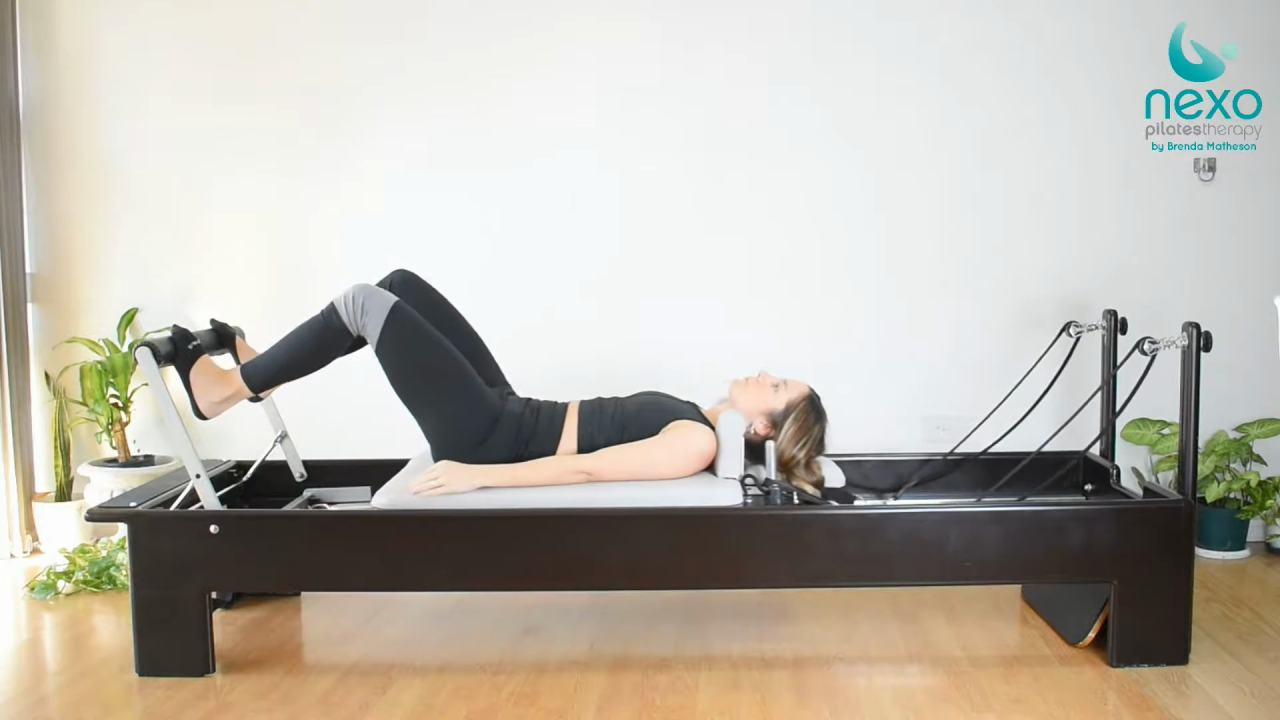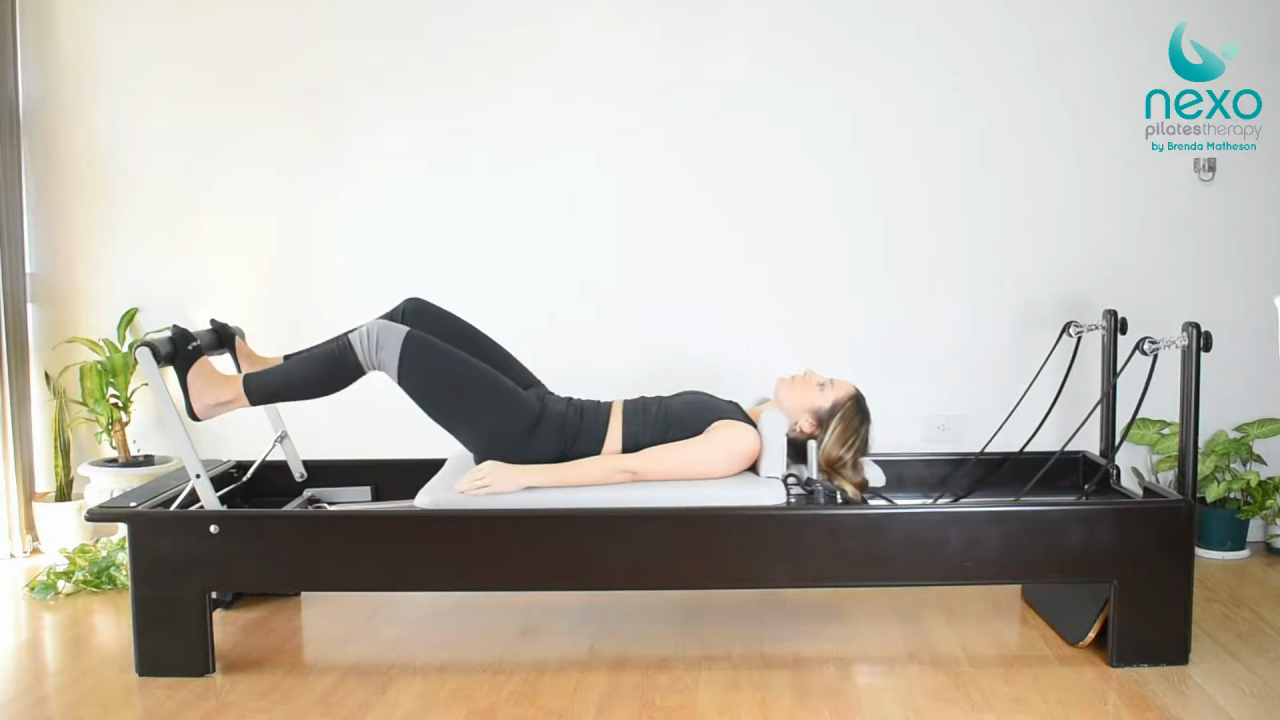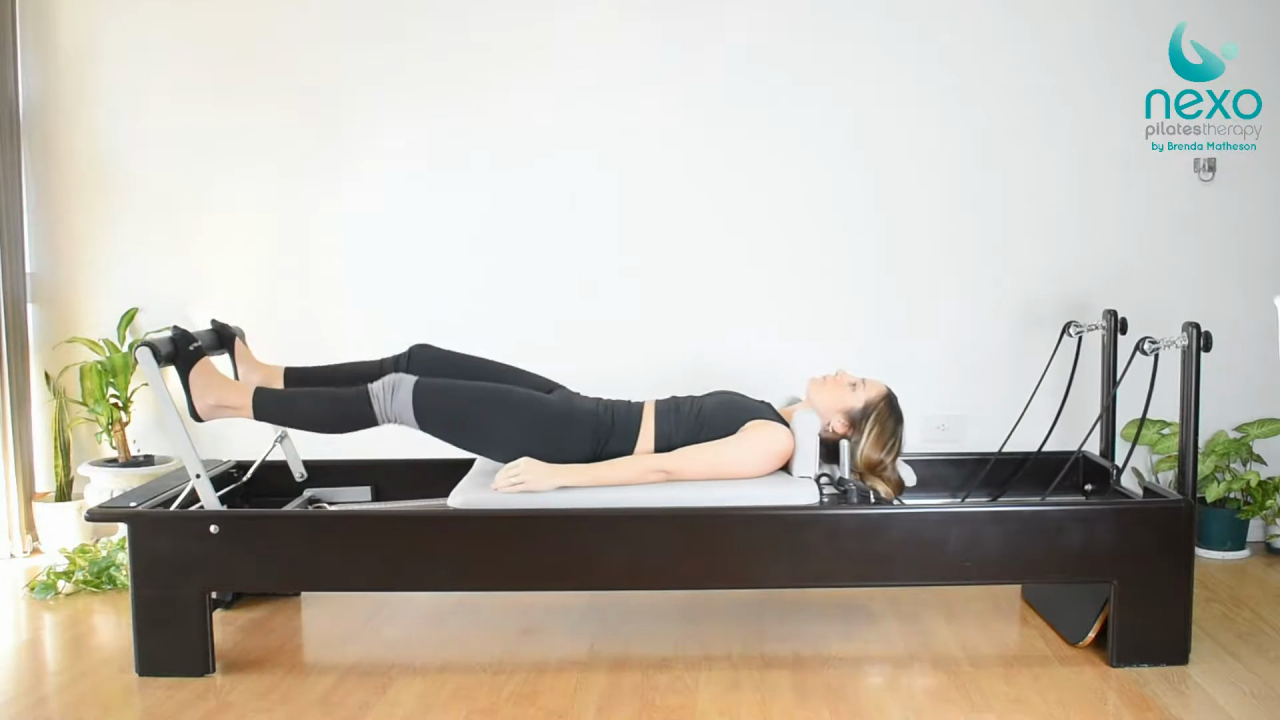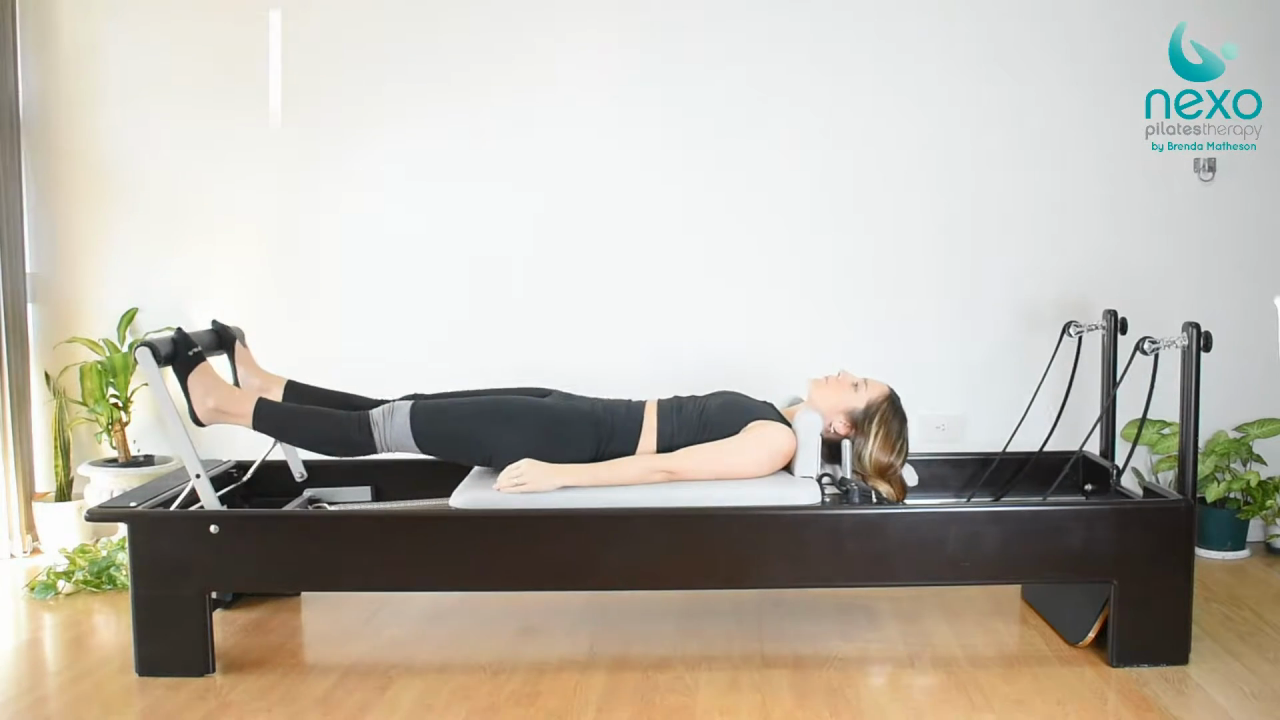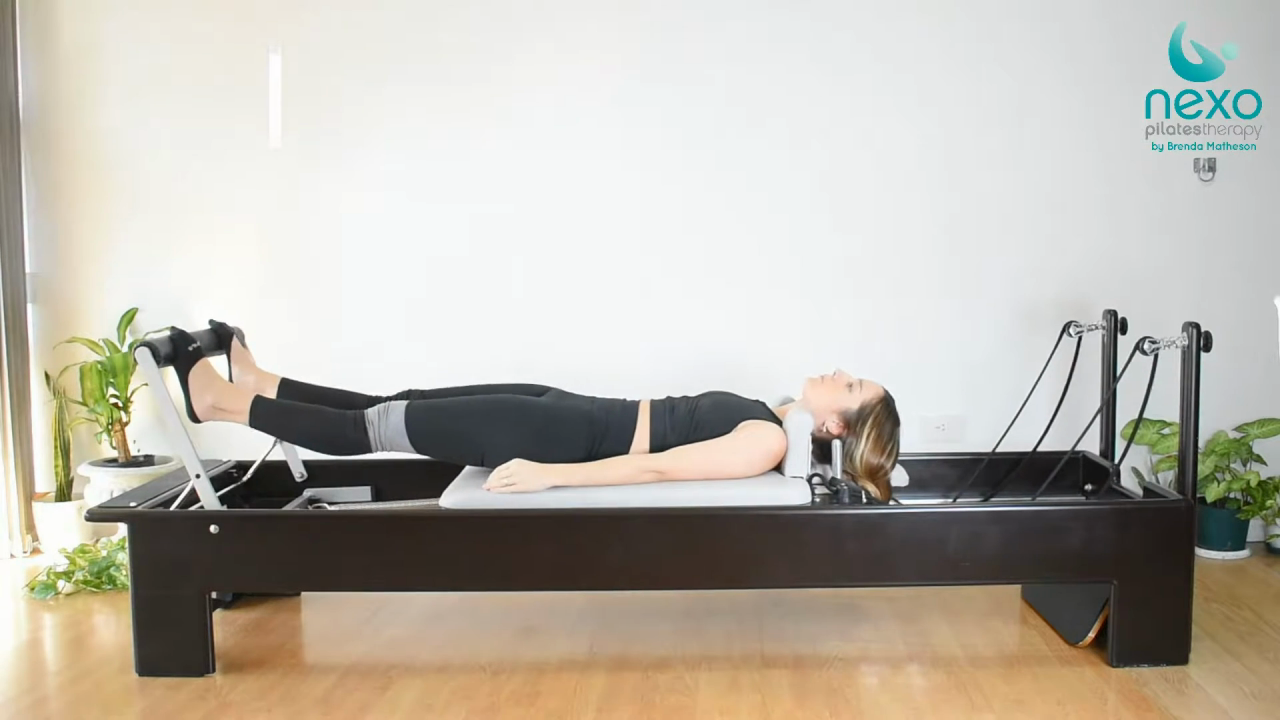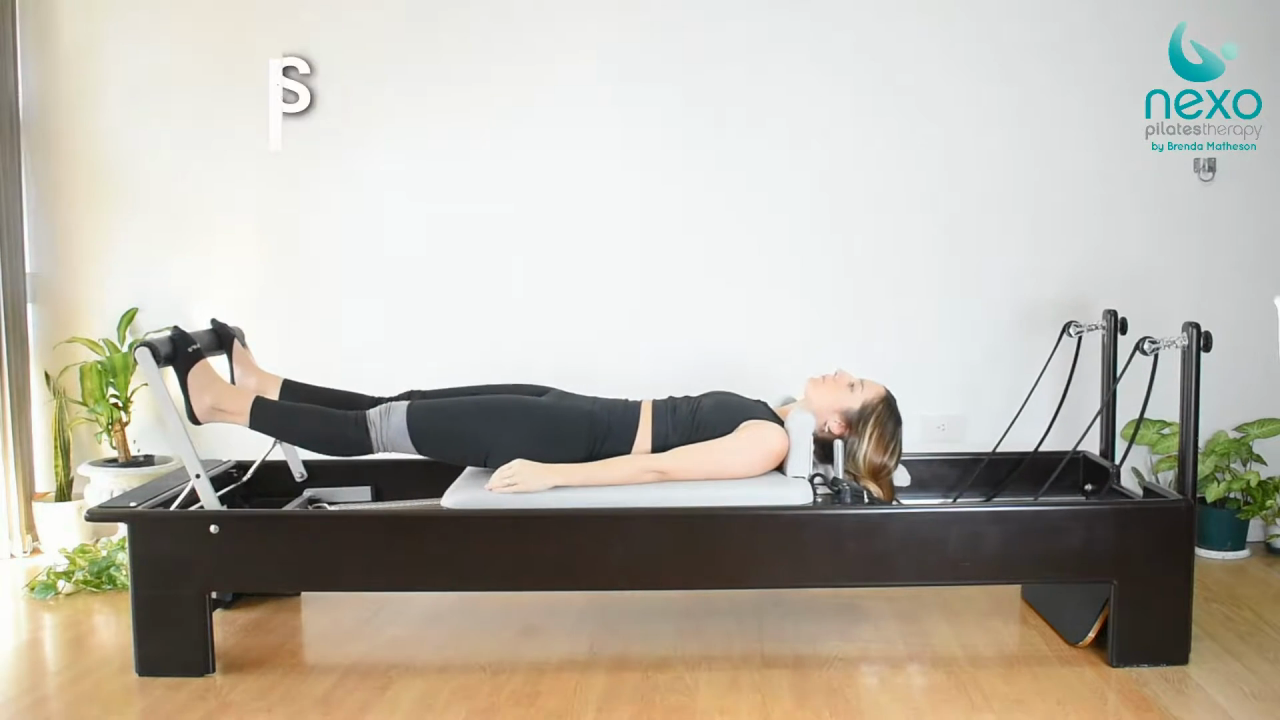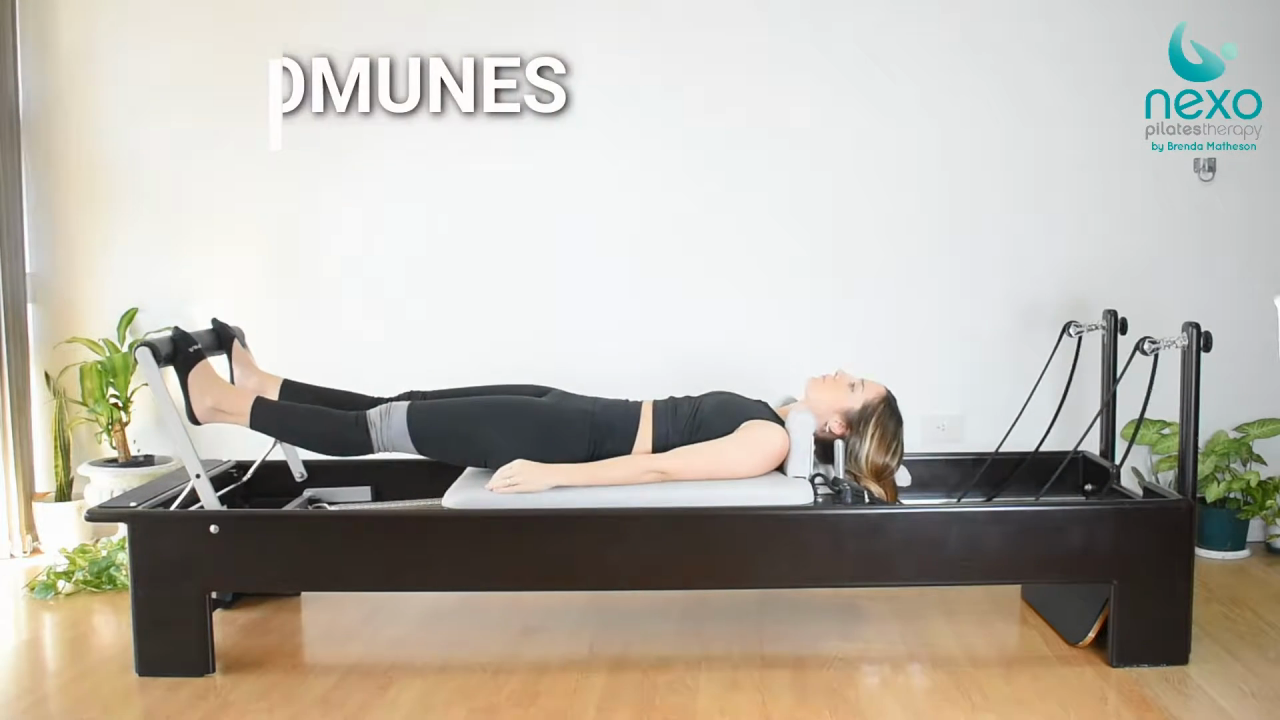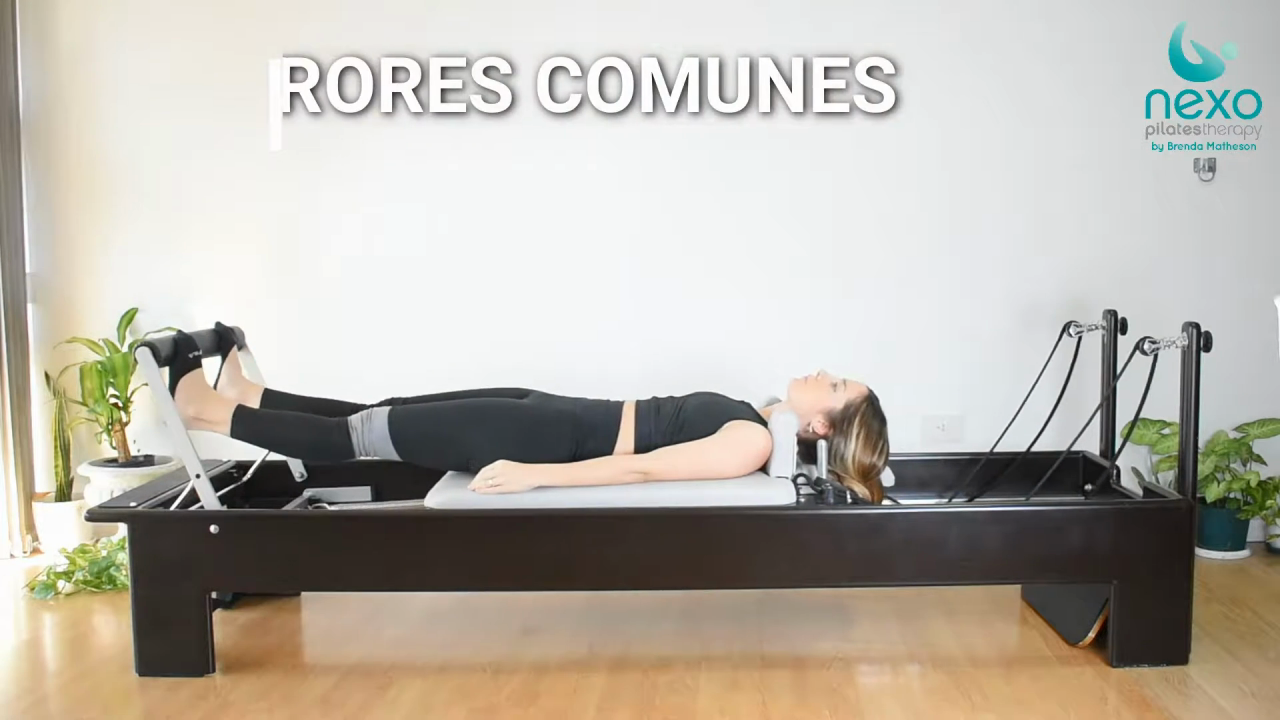
dt=0.2s
person 1, frame 1
left shoulder: (696, 447)
right shoulder: (693, 419)
left elbow: (589, 470)
left wrist: (481, 477)
left hip: (490, 437)
right hip: (510, 415)
left knee: (365, 303)
right knee: (399, 286)
left ankle: (227, 390)
right ankle: (259, 368)
person 1, frame 2
left shoulder: (741, 444)
right shoulder: (735, 418)
left elbow: (634, 468)
left wrist: (527, 476)
left hip: (537, 436)
right hip: (549, 414)
left knee: (382, 346)
right knee: (410, 316)
left ankle: (222, 393)
right ankle: (262, 368)
person 1, frame 3
left shoulder: (776, 445)
right shoulder: (768, 417)
left elbow: (666, 468)
left wrist: (560, 474)
left hip: (575, 437)
right hip: (579, 414)
left knee: (396, 396)
right knee: (418, 361)
left ankle: (224, 397)
right ankle: (262, 377)
person 1, frame 4
left shoulder: (776, 445)
right shoulder: (772, 417)
left elbow: (667, 468)
left wrist: (562, 475)
left hip: (574, 439)
right hip: (578, 415)
left knee: (386, 426)
right knee: (396, 412)
left ankle: (224, 403)
right ankle: (258, 385)
person 1, frame 5
left shoulder: (767, 445)
right shoulder: (766, 417)
left elbow: (659, 468)
left wrist: (551, 474)
left hip: (566, 438)
right hip: (570, 414)
left knee: (375, 427)
right knee: (391, 409)
left ankle: (222, 399)
right ankle: (256, 384)
person 1, frame 6
left shoulder: (770, 445)
right shoulder: (767, 417)
left elbow: (660, 468)
left wrist: (552, 475)
left hip: (568, 438)
right hip: (571, 415)
left knee: (376, 429)
right knee: (390, 411)
left ankle: (224, 402)
right ankle: (257, 385)
person 1, frame 7
left shoulder: (771, 446)
right shoulder: (767, 417)
left elbow: (661, 469)
left wrist: (554, 474)
left hip: (570, 438)
right hip: (572, 414)
left knee: (378, 429)
right knee: (389, 411)
left ankle: (225, 402)
right ankle: (257, 386)
person 1, frame 8
left shoulder: (754, 446)
right shoulder: (750, 417)
left elbow: (644, 469)
left wrist: (535, 474)
left hip: (554, 439)
right hip: (556, 415)
left knee: (355, 437)
right knee: (376, 417)
left ankle: (207, 410)
right ankle: (239, 394)
